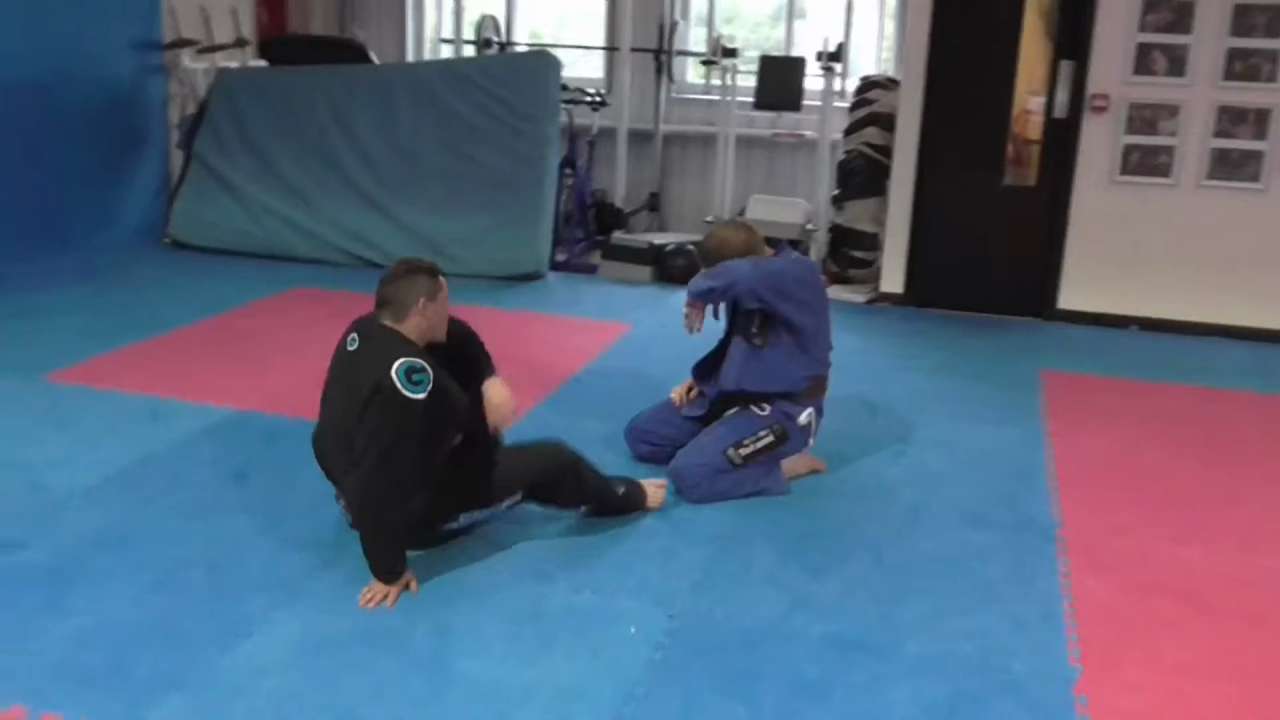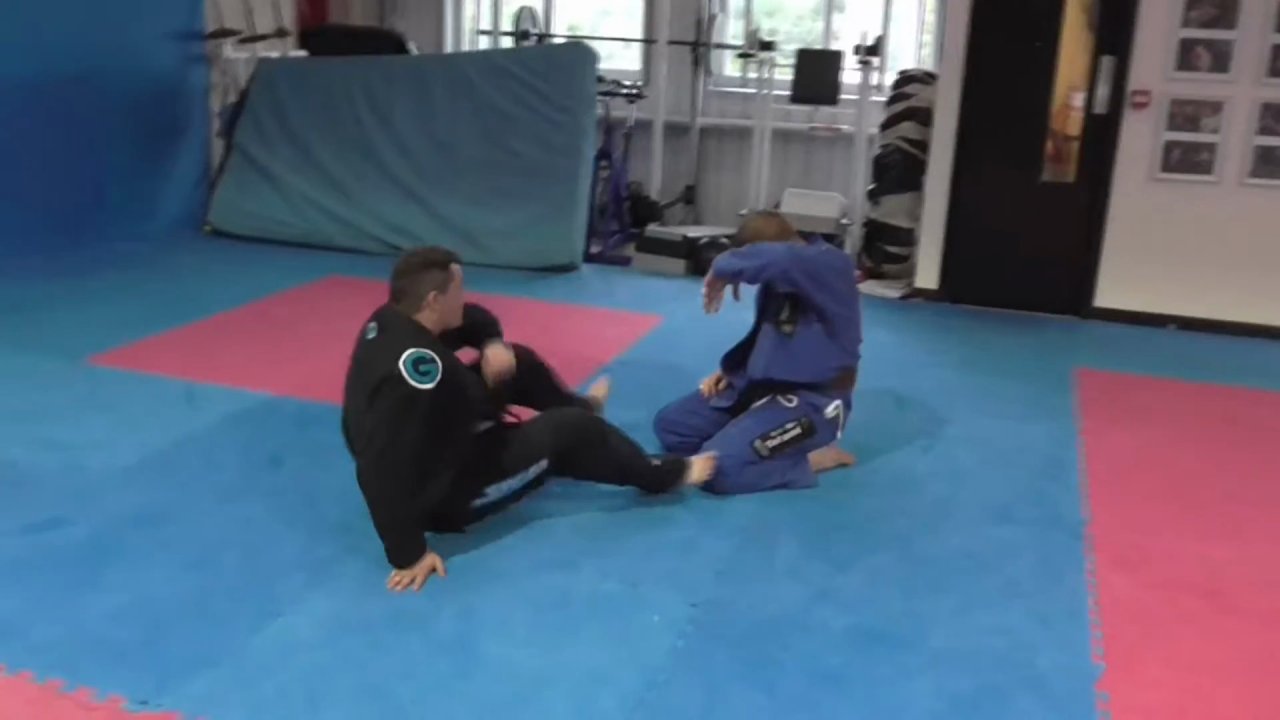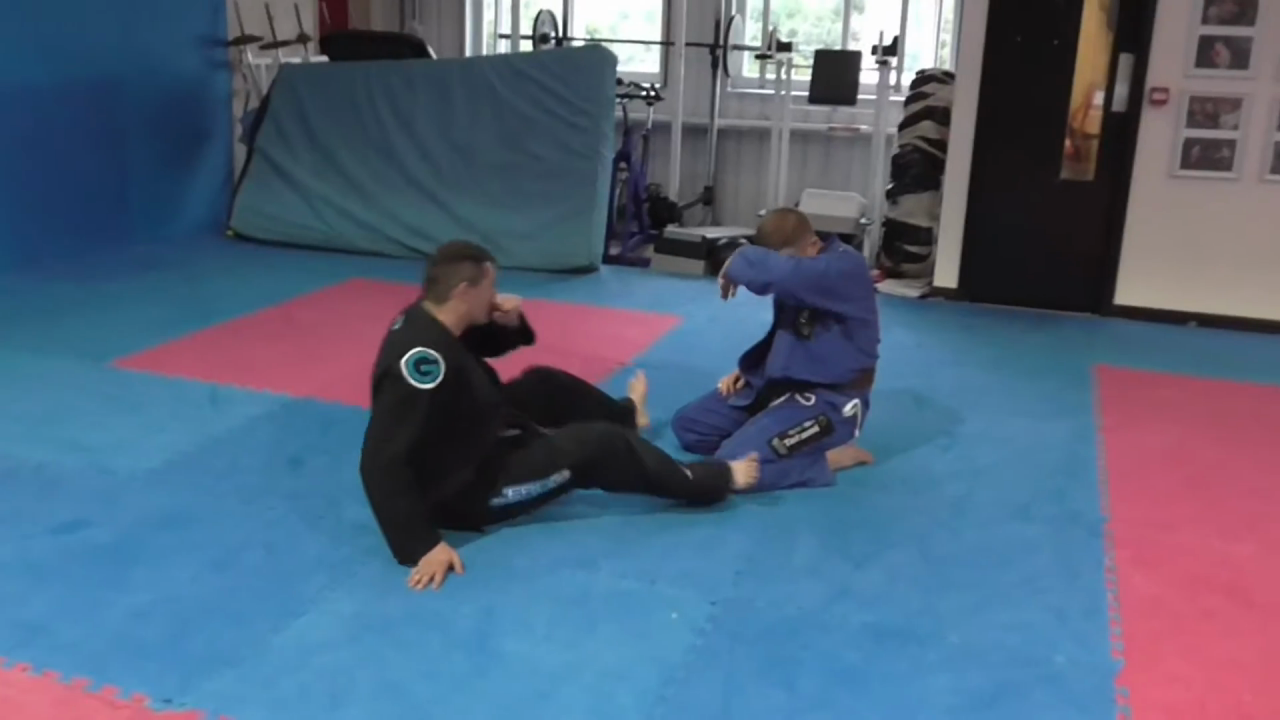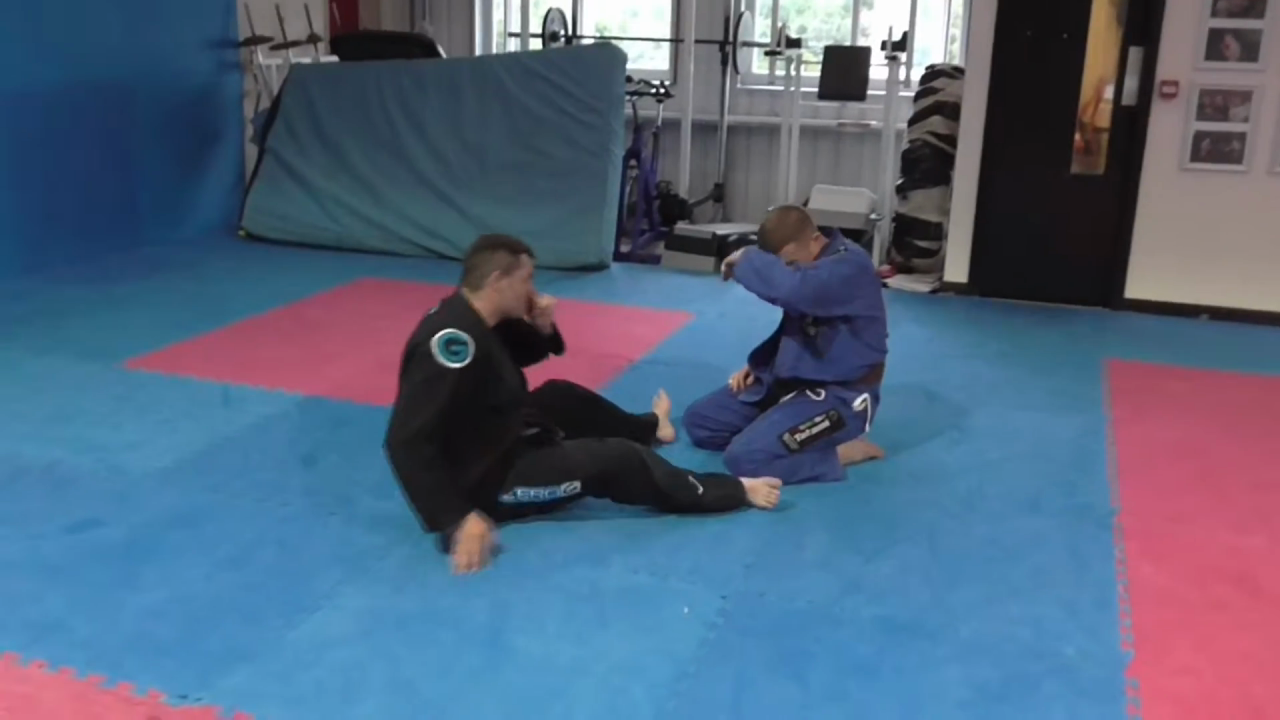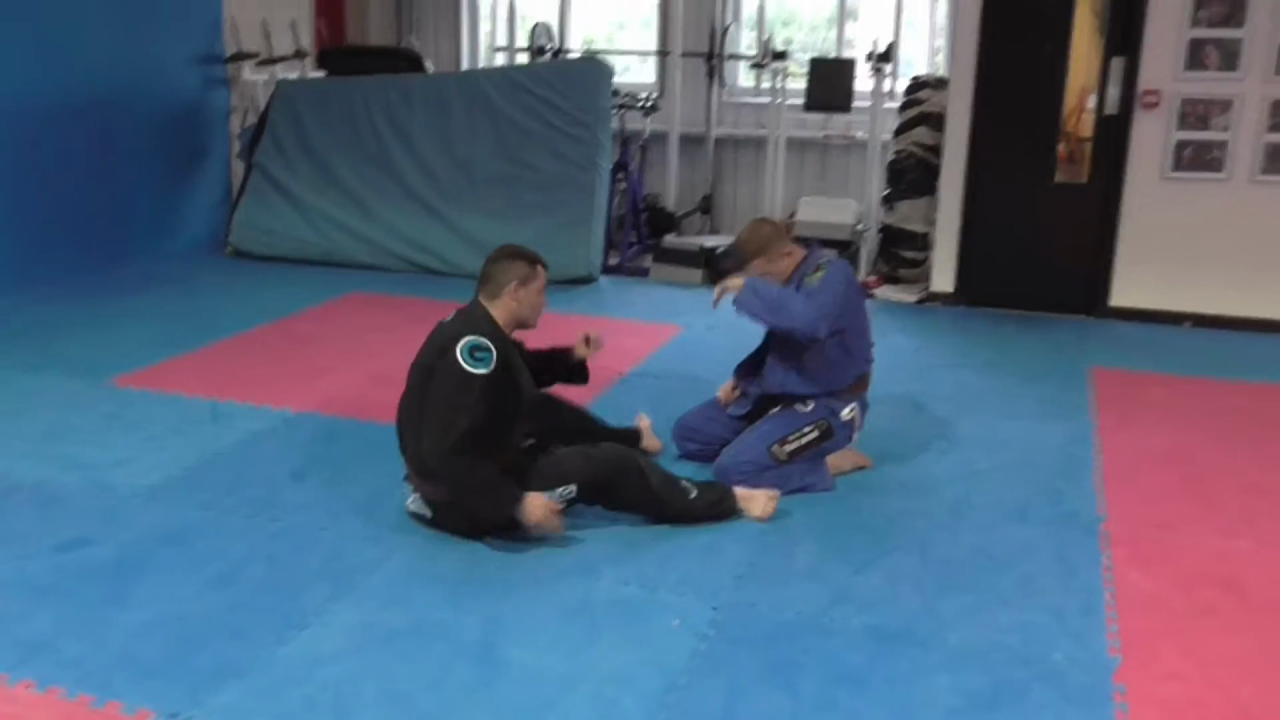
dt=0.2s
person 1, frame 1
left shoulder: (366, 329)
right shoulder: (405, 374)
left elbow: (458, 339)
right elbow: (380, 484)
left wrist: (490, 381)
right wrist: (388, 569)
right hip: (402, 507)
right knee: (552, 462)
left ankle: (482, 450)
right ankle: (630, 496)
person 1, frame 2
left shoulder: (388, 320)
right shoulder: (417, 364)
left elbow: (475, 320)
right elbow: (384, 474)
left wrist: (495, 344)
right wrist: (408, 555)
left hip: (433, 449)
right hip: (437, 493)
left knee: (517, 363)
right knee: (574, 429)
left ankle: (582, 405)
right ankle: (668, 474)
person 1, frame 3
left shoulder: (425, 315)
right shoulder: (424, 361)
left elbow: (489, 338)
right elbow: (383, 466)
left wrist: (509, 321)
right wrist: (421, 547)
left hip: (463, 439)
right hip: (462, 489)
left knee: (544, 383)
right knee: (597, 444)
left ankle: (627, 414)
right ankle: (715, 481)
person 1, frame 4
left shoulder: (467, 310)
right shoulder: (453, 345)
left elbow: (522, 350)
right elbow: (407, 443)
left wrist: (542, 328)
right wrist: (456, 518)
right hip: (478, 481)
left knee: (560, 395)
right knee: (611, 460)
left ankle: (648, 426)
right ankle: (732, 492)
person 1, frame 5
left shoulder: (473, 322)
right shoulder: (476, 350)
left elbow: (517, 374)
right elbow: (447, 453)
left wrist: (571, 358)
right wrist: (516, 503)
left hip: (467, 469)
right hip: (460, 496)
left knee: (546, 411)
right knee: (607, 465)
left ankle: (633, 439)
right ankle: (727, 501)
person 2, frame 1
left shoulder: (800, 275)
left elbow: (743, 277)
left wrist: (699, 291)
right wrist: (701, 377)
left hip: (781, 410)
right hip: (733, 393)
left knee: (689, 474)
right knee: (640, 434)
left ankle: (787, 464)
right ankle: (751, 452)
person 2, frame 2
left shoulder: (831, 266)
right shoulder: (779, 276)
left elbow: (778, 259)
left wrist: (722, 269)
right wrist: (730, 368)
left hip: (810, 401)
right hip: (762, 385)
left knee: (717, 466)
right knee: (670, 425)
left ankle: (814, 458)
right ankle: (779, 443)
person 2, frame 3
left shoulder: (846, 269)
right shoulder: (798, 276)
left elbow: (786, 272)
left wrist: (738, 262)
right wrist: (748, 368)
left hip: (829, 401)
right knee: (688, 425)
left ankle: (831, 456)
right ankle: (800, 444)
person 2, frame 4
left shoulder: (851, 267)
right shoulder: (804, 263)
left elbow: (791, 289)
left wrist: (747, 259)
right wrist: (758, 364)
left hip: (839, 396)
right hip: (792, 381)
left knee: (745, 459)
right knee: (699, 421)
left ankle: (843, 451)
right ankle: (805, 438)
person 2, frame 5
left shoulder: (833, 276)
right shoulder: (787, 277)
left elbow: (807, 318)
left wrist: (748, 288)
right wrist: (744, 376)
left hip: (826, 406)
right hip: (779, 393)
left knee: (734, 469)
right knee: (688, 433)
left ankle: (832, 461)
right ankle: (791, 450)
